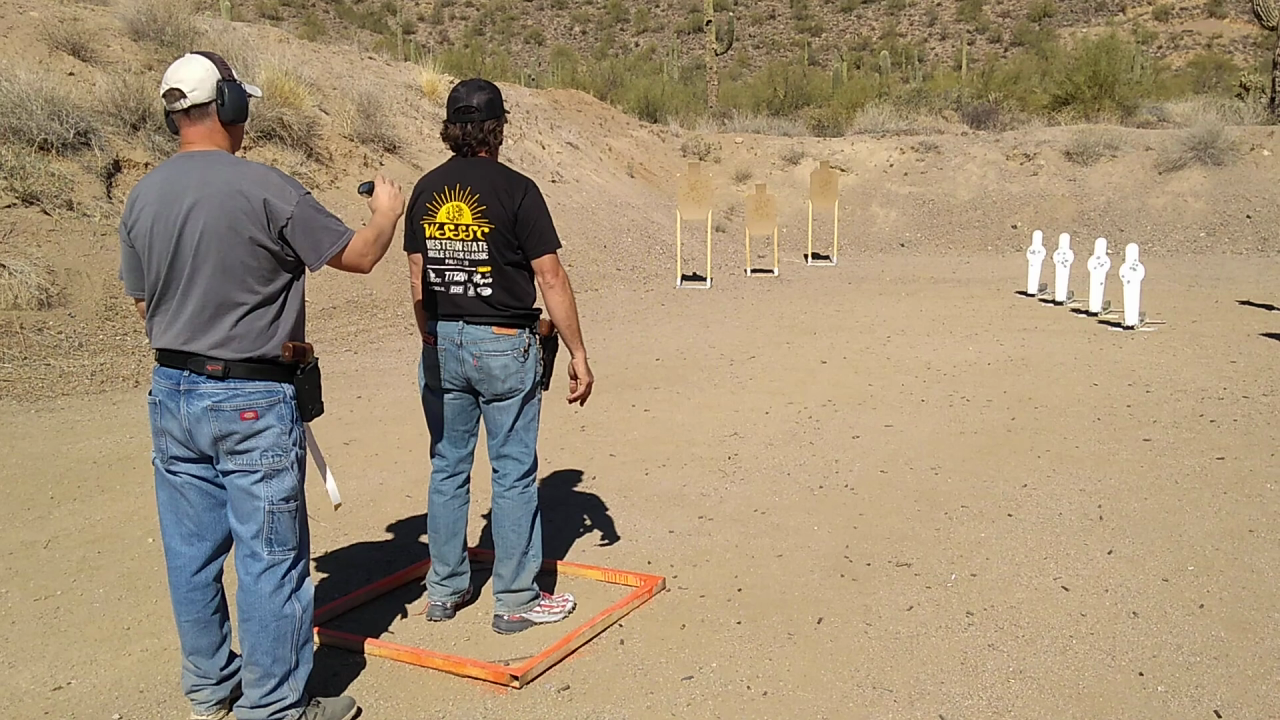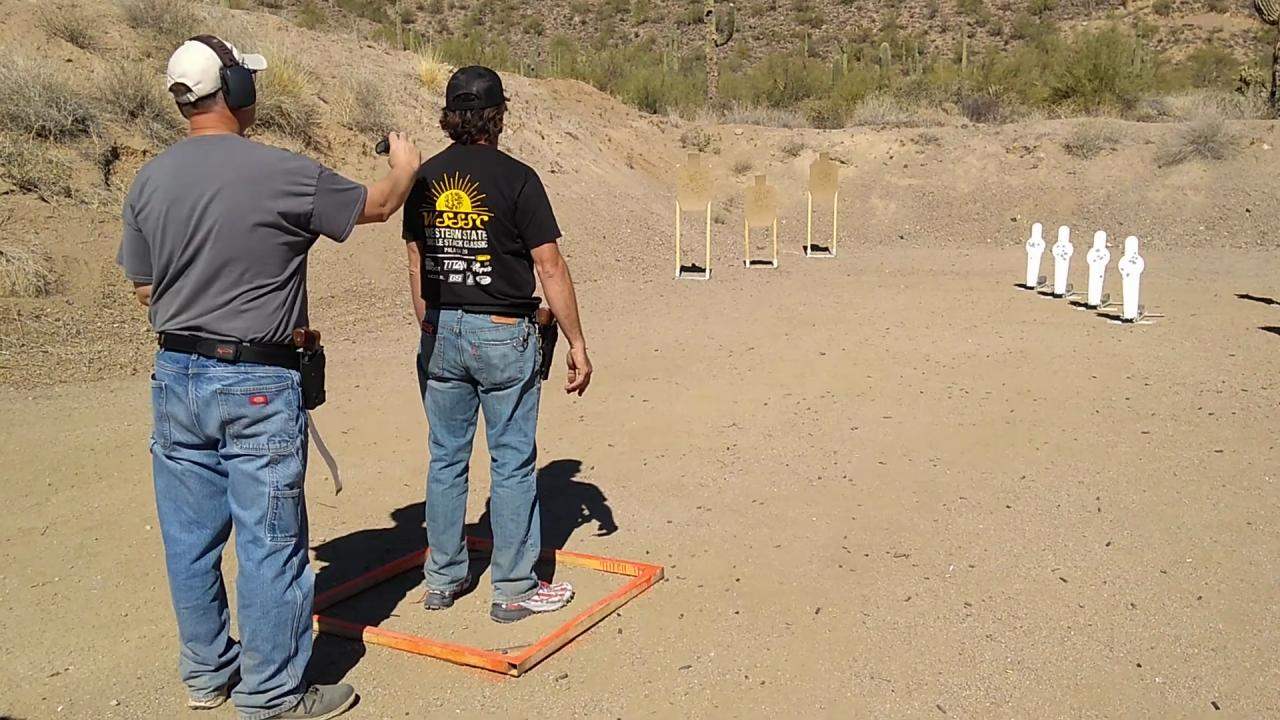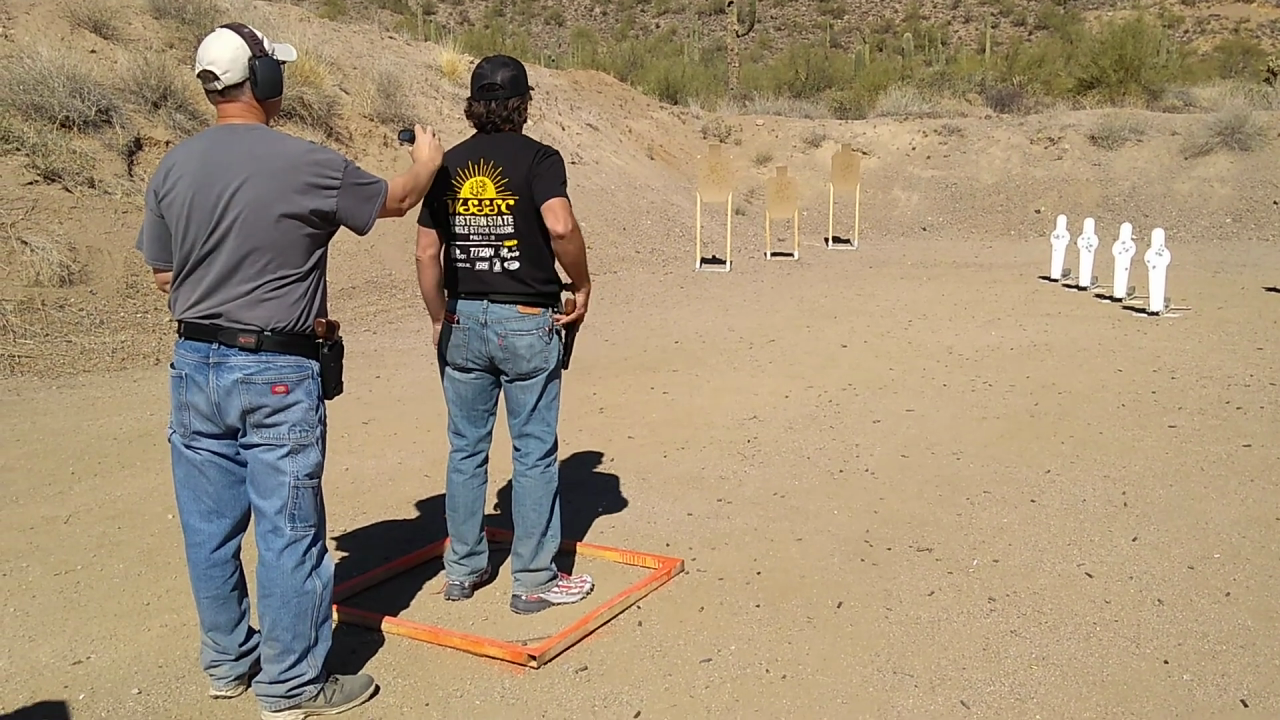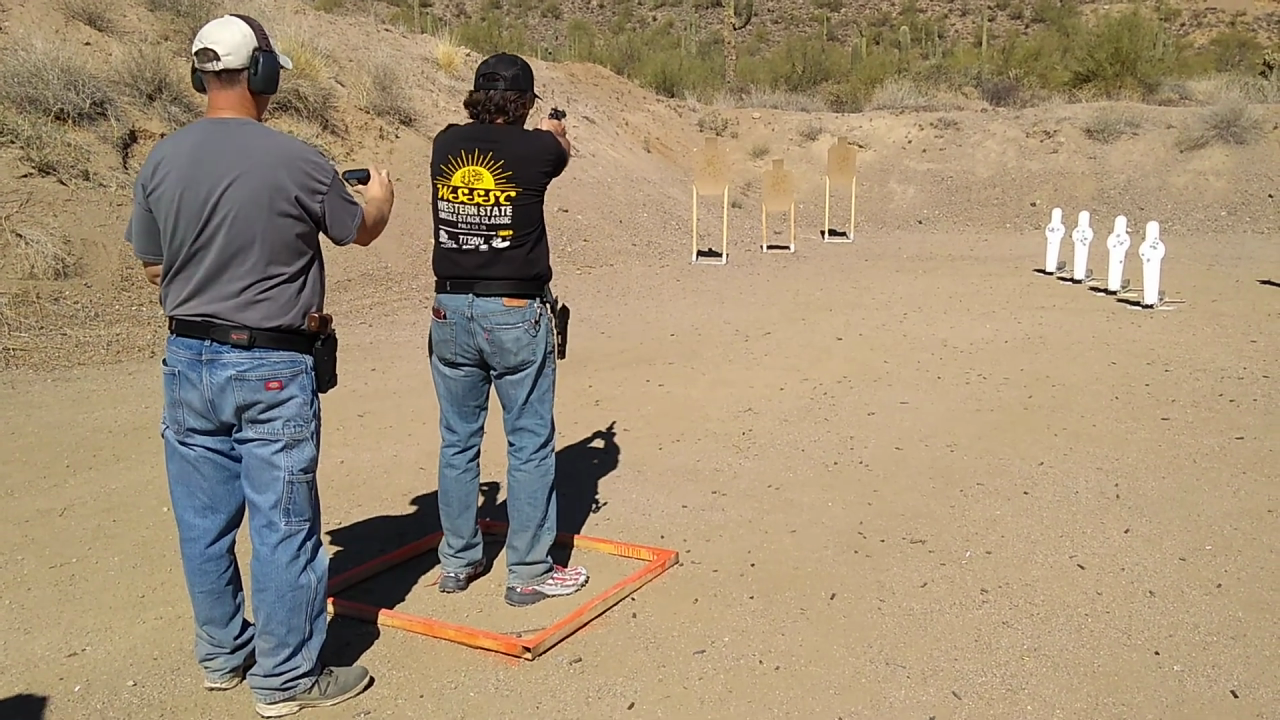
dt=1s
person 1, frame 1
left shoulder: (141, 196)
right shoulder: (264, 188)
left elbow: (143, 302)
right elbow: (359, 255)
right wrist: (388, 211)
left hip: (172, 391)
right hip: (251, 401)
left knee: (191, 550)
right knee: (269, 555)
person 1, frame 2
left shoulder: (148, 181)
right shoulder: (283, 173)
left elbow: (144, 288)
right elbow: (377, 205)
right wrist: (405, 167)
left hip: (175, 376)
right hip: (257, 385)
left knee: (191, 536)
right knee: (269, 541)
person 1, frame 3
left shoulder: (172, 167)
right shoulder: (307, 165)
left elbow: (163, 275)
right elbow: (396, 199)
right wrist: (427, 161)
left hip: (194, 365)
right hip: (276, 373)
left knee: (209, 525)
right knee: (287, 530)
left ankle: (227, 660)
person 1, frame 4
left shoulder: (159, 160)
right shoulder: (296, 161)
left elbow: (154, 269)
right elbow: (361, 232)
right wrist: (381, 197)
left hip: (188, 362)
right hip: (270, 369)
left knee: (203, 522)
right knee: (283, 525)
left ankle: (222, 654)
person 2, frame 1
left shoulder: (426, 190)
right shoulder: (516, 190)
left elbow: (417, 276)
right elbow: (551, 278)
right wrist: (578, 353)
left hip: (442, 343)
right hip: (503, 344)
left knee: (447, 468)
right knee: (513, 473)
left ankle: (444, 589)
right ankle: (516, 600)
person 2, frame 2
left shoulder: (425, 178)
right shoulder: (516, 178)
left elbow: (416, 264)
right elbow: (550, 267)
right wrist: (577, 343)
left hip: (442, 332)
right hip: (503, 334)
left knee: (446, 458)
right knee: (512, 463)
left ankle: (443, 577)
right ankle: (515, 589)
person 2, frame 3
left shoulder: (448, 164)
right shoulder: (538, 159)
left elbow: (427, 253)
right elbow: (561, 227)
left wrist: (440, 319)
right wrist: (582, 285)
left hip: (464, 320)
right hip: (527, 322)
left knee: (466, 449)
right knee: (534, 453)
left ankle: (463, 569)
right ankle: (534, 580)
person 2, frame 4
left shoulder: (445, 144)
right shoulder: (537, 148)
left hip: (451, 311)
right hip: (515, 314)
left knee: (458, 441)
right knee: (529, 444)
left ankle: (458, 560)
right ankle: (529, 572)
